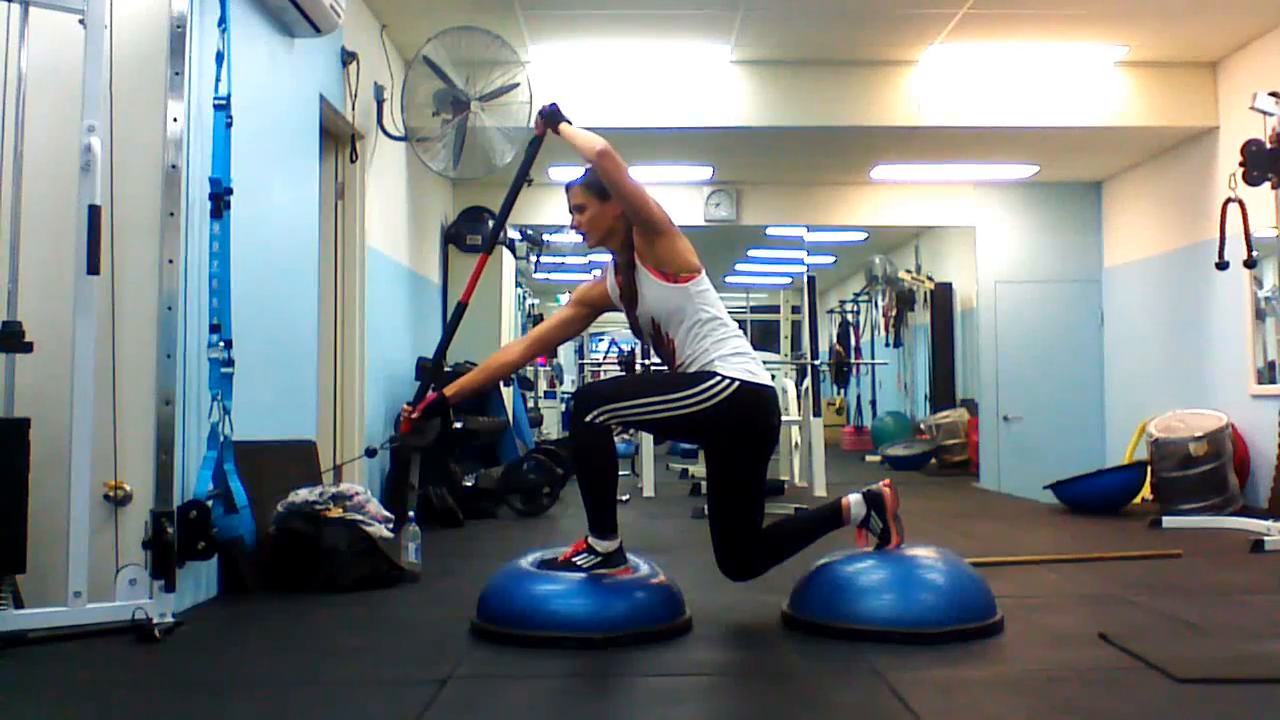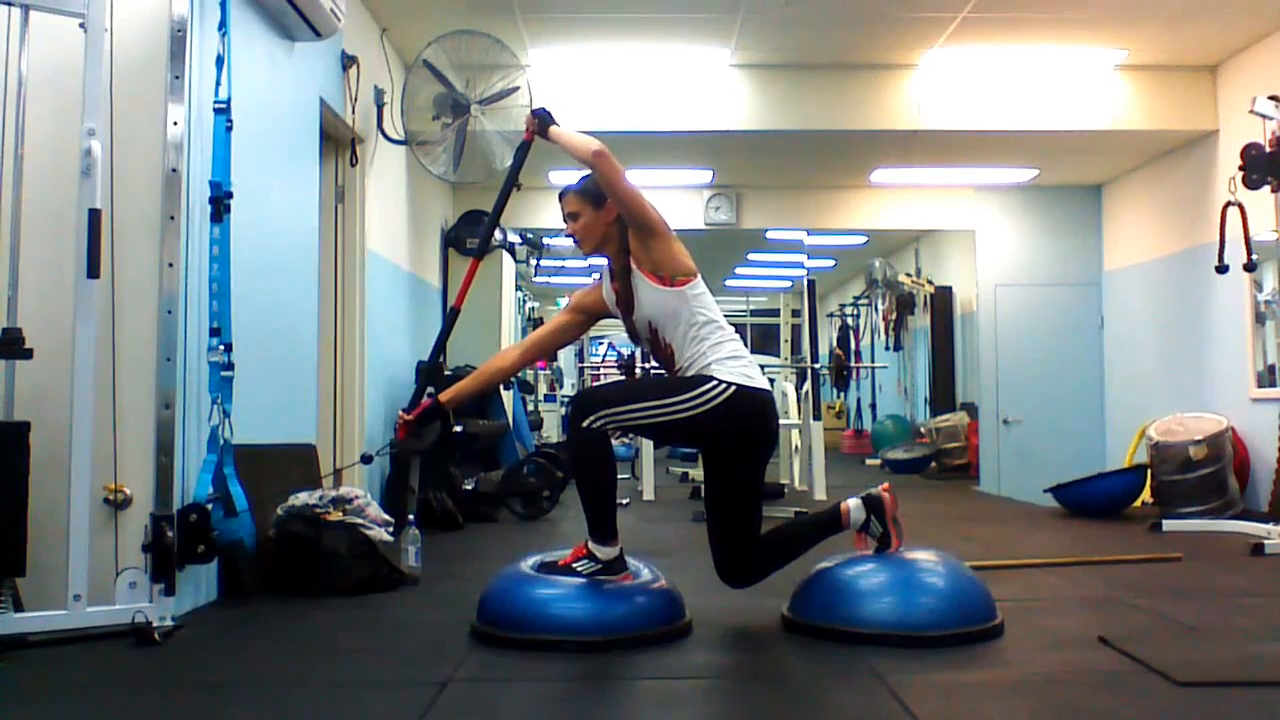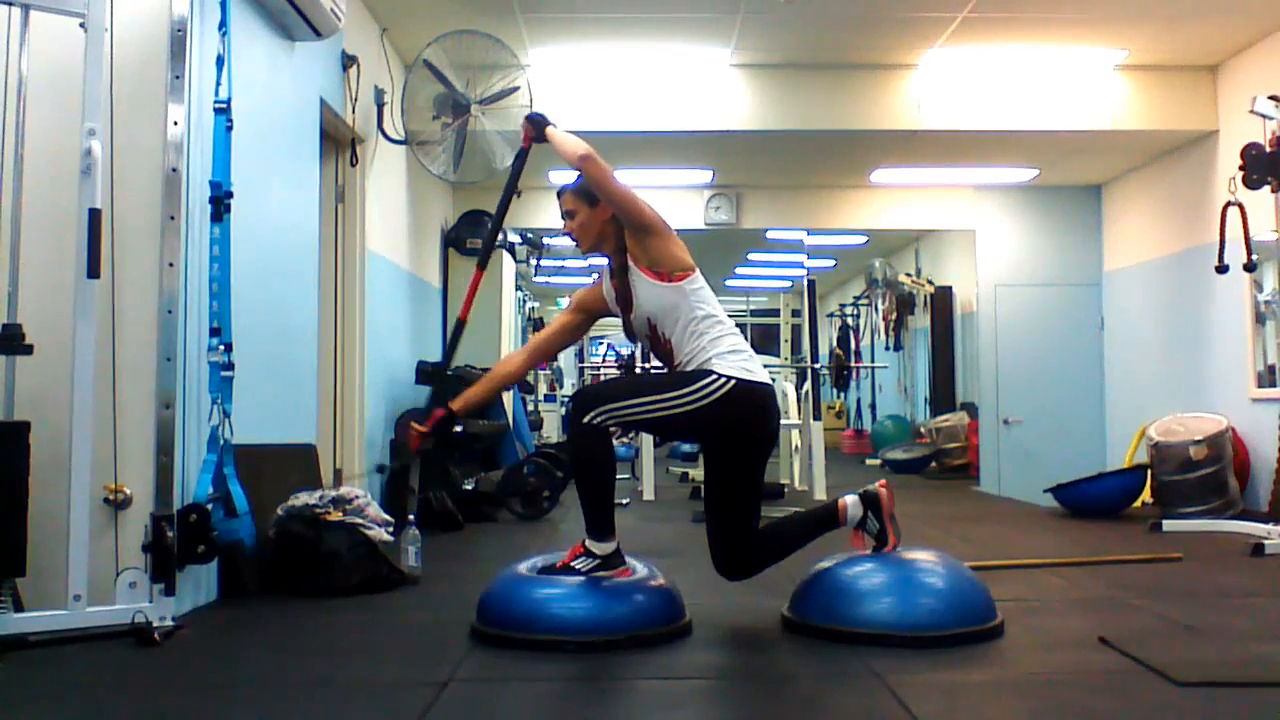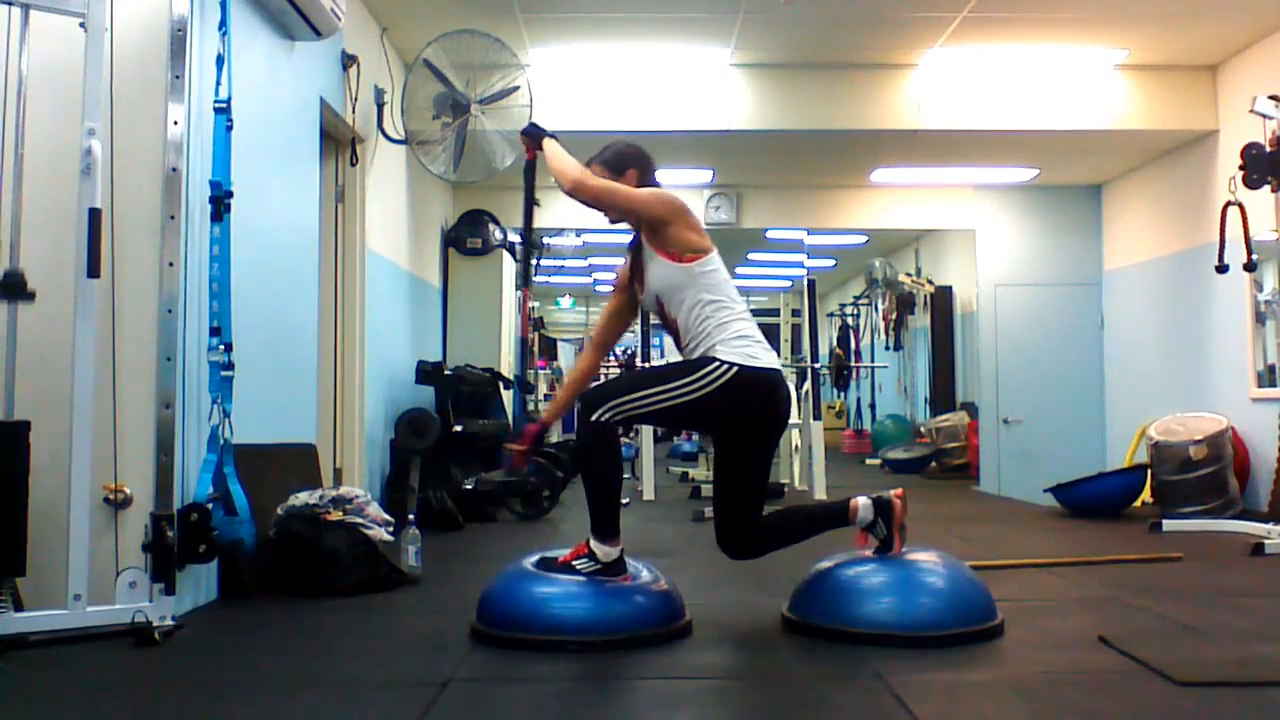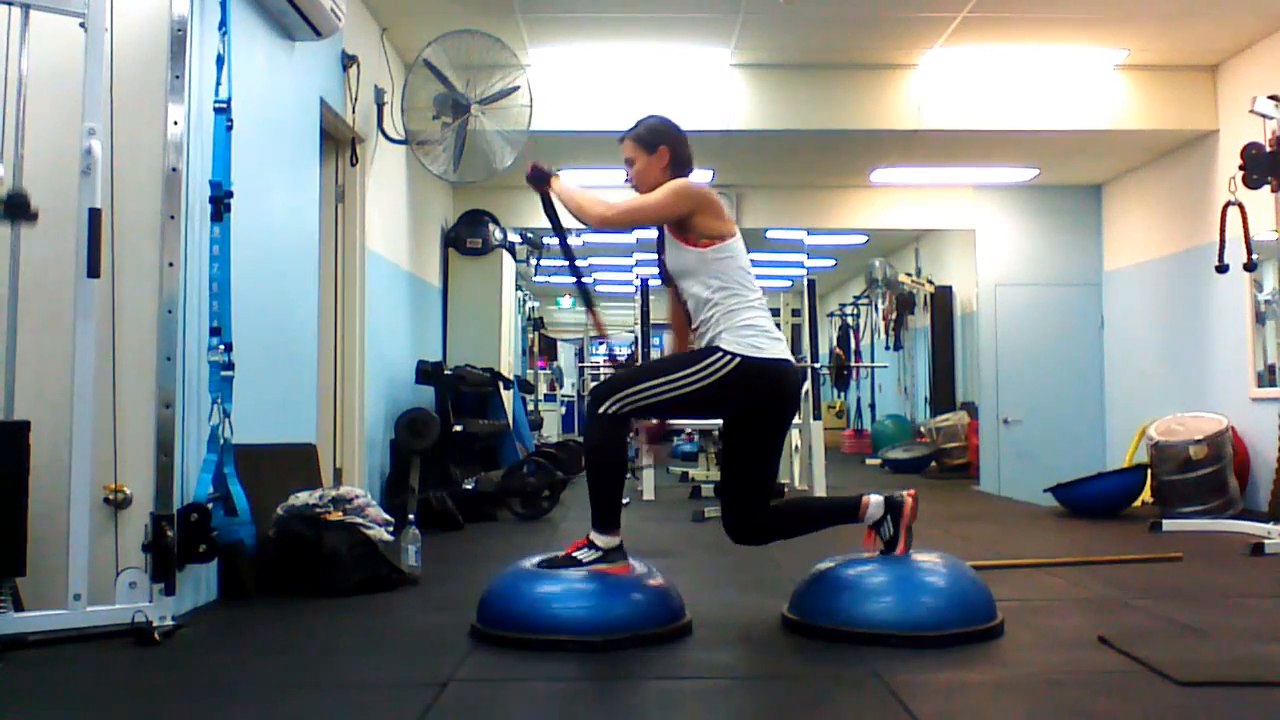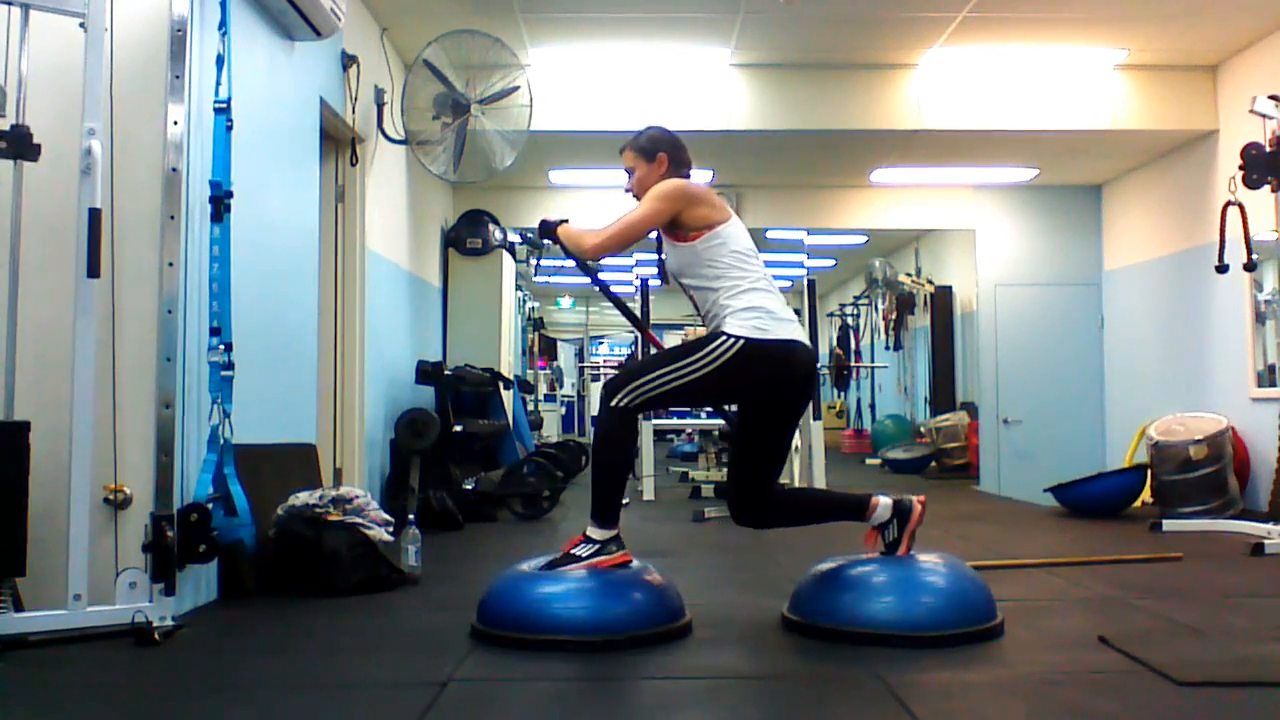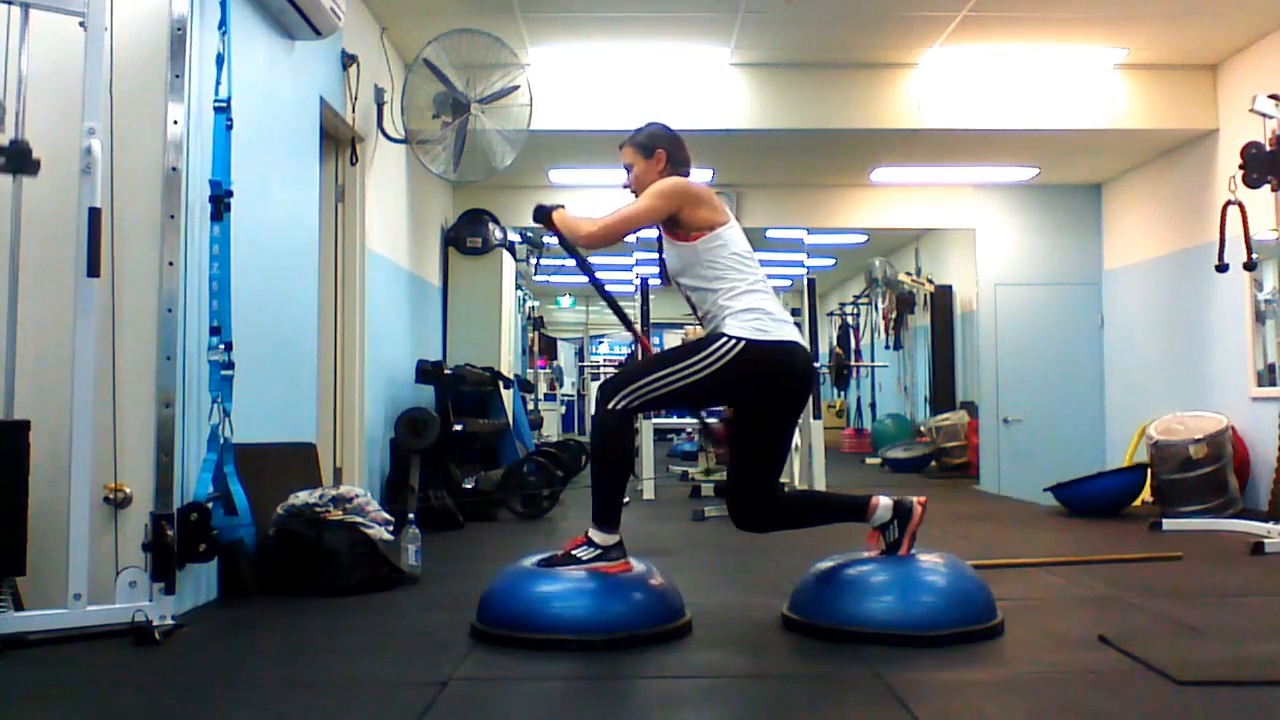
dt=0.3s
person 1, frame 1
left shoulder: (657, 240)
right shoulder: (603, 291)
left elbow: (604, 156)
right elbow: (524, 348)
left wrist: (560, 126)
right wrist: (444, 396)
left hip: (738, 394)
right hip: (733, 406)
left knee: (590, 406)
right knee: (741, 561)
left ankle: (604, 547)
right ankle: (863, 505)
person 1, frame 2
left shoulder: (654, 243)
right shoulder: (598, 298)
left elbow: (598, 156)
right elbow: (518, 355)
left wrist: (551, 129)
right wrist: (441, 402)
left hip: (735, 398)
right hip: (728, 409)
left knee: (588, 411)
right knee: (740, 567)
left ankle: (605, 554)
right ankle: (860, 510)
person 1, frame 3
left shoulder: (648, 235)
right shoulder: (596, 296)
left elbow: (585, 160)
right elbow: (525, 358)
left wrist: (546, 130)
right wrist: (451, 412)
left hip: (735, 392)
right hip: (737, 405)
left knee: (588, 408)
right knee: (736, 560)
left ankle: (601, 551)
right ankle: (861, 507)
person 1, frame 4
left shoulder: (668, 214)
right shoulder: (631, 273)
left elbow: (578, 184)
right elbow: (593, 352)
left wrist: (544, 141)
right wrist: (542, 424)
left hip: (740, 375)
right hip: (758, 392)
left knee: (599, 409)
right knee: (740, 539)
left ankle: (604, 554)
right ankle: (869, 510)
person 1, frame 5
left shoulder: (690, 194)
right shoulder: (677, 235)
left elbow: (600, 217)
right elbow: (683, 327)
left wrist: (553, 182)
right wrist: (661, 410)
left hip: (745, 363)
right hip: (769, 377)
left knee: (606, 402)
right knee: (747, 523)
left ankle: (604, 545)
right ankle: (881, 508)
person 1, frame 6
left shoulder: (677, 193)
right shoulder: (696, 216)
left elbow: (595, 247)
left wrist: (559, 229)
left hip: (755, 347)
right hip: (790, 360)
left knee: (619, 395)
right knee: (751, 506)
left ankle: (603, 539)
right ankle: (888, 509)
person 1, frame 7
left shoulder: (680, 191)
right shoulder: (686, 229)
left elbow: (593, 234)
left wrist: (554, 214)
right wrist: (728, 410)
left hip: (754, 348)
right hip: (786, 361)
left knee: (614, 397)
right knee: (753, 509)
left ankle: (604, 543)
right ankle: (888, 510)
